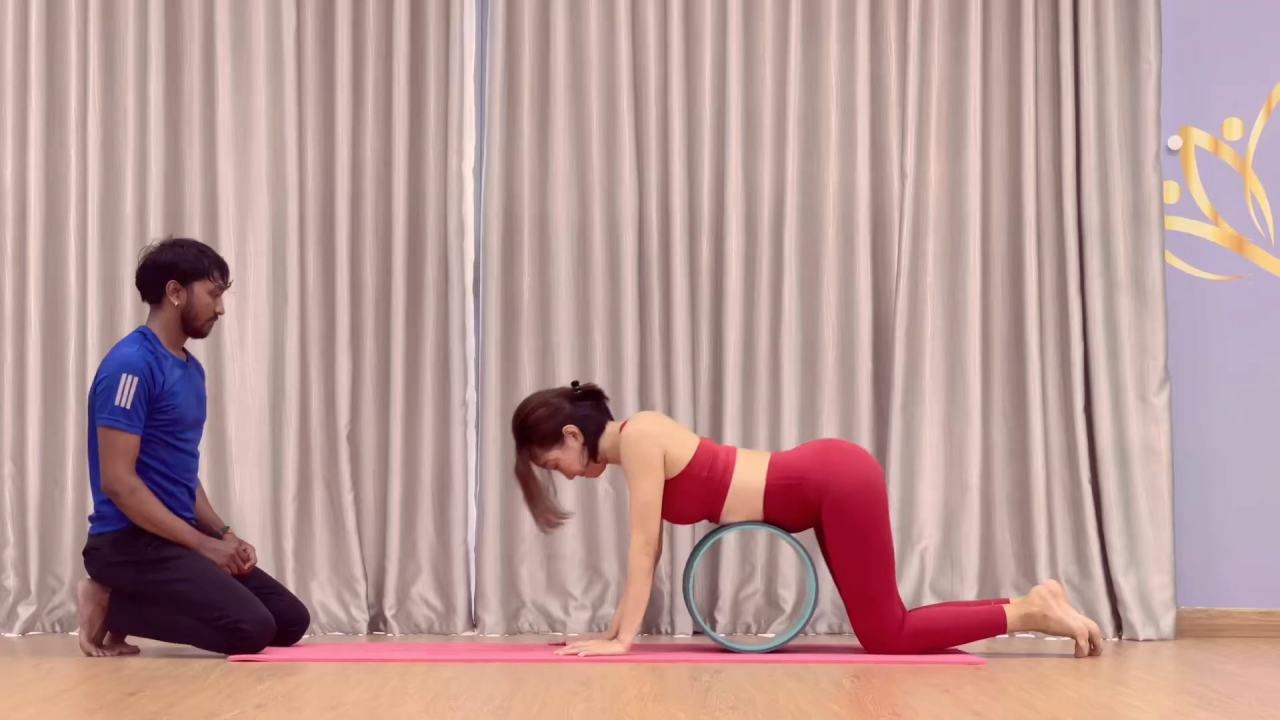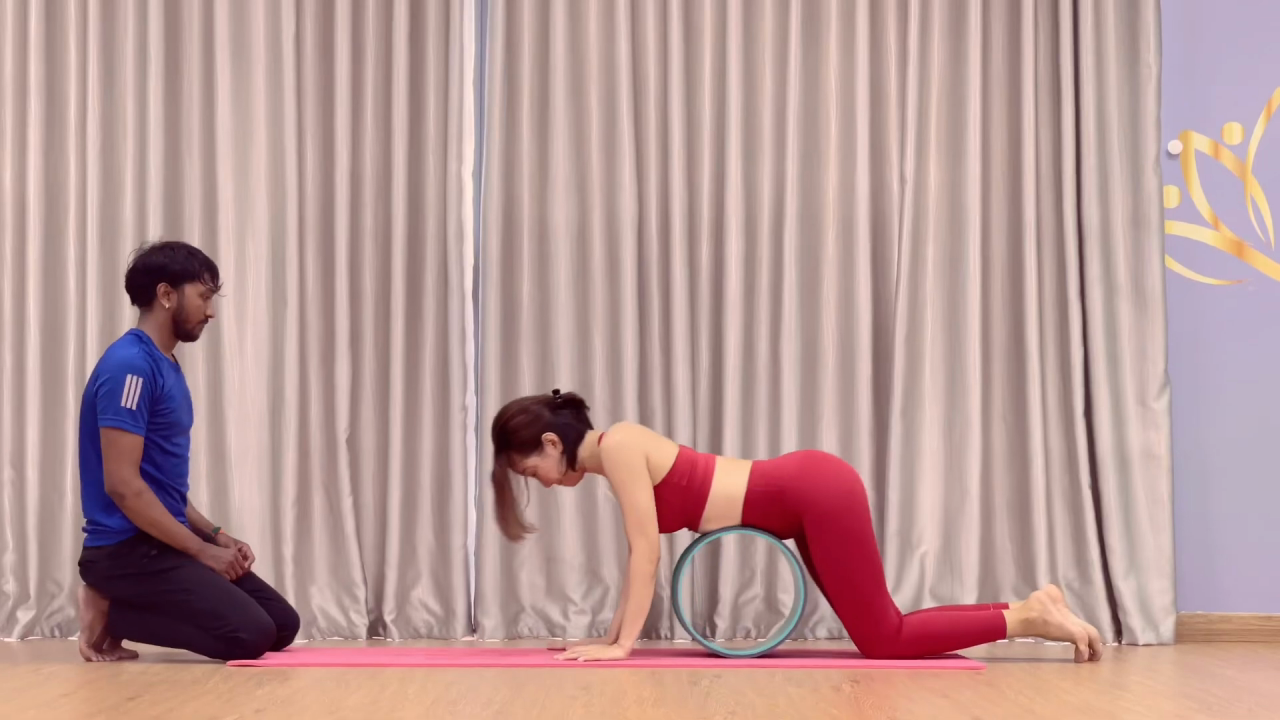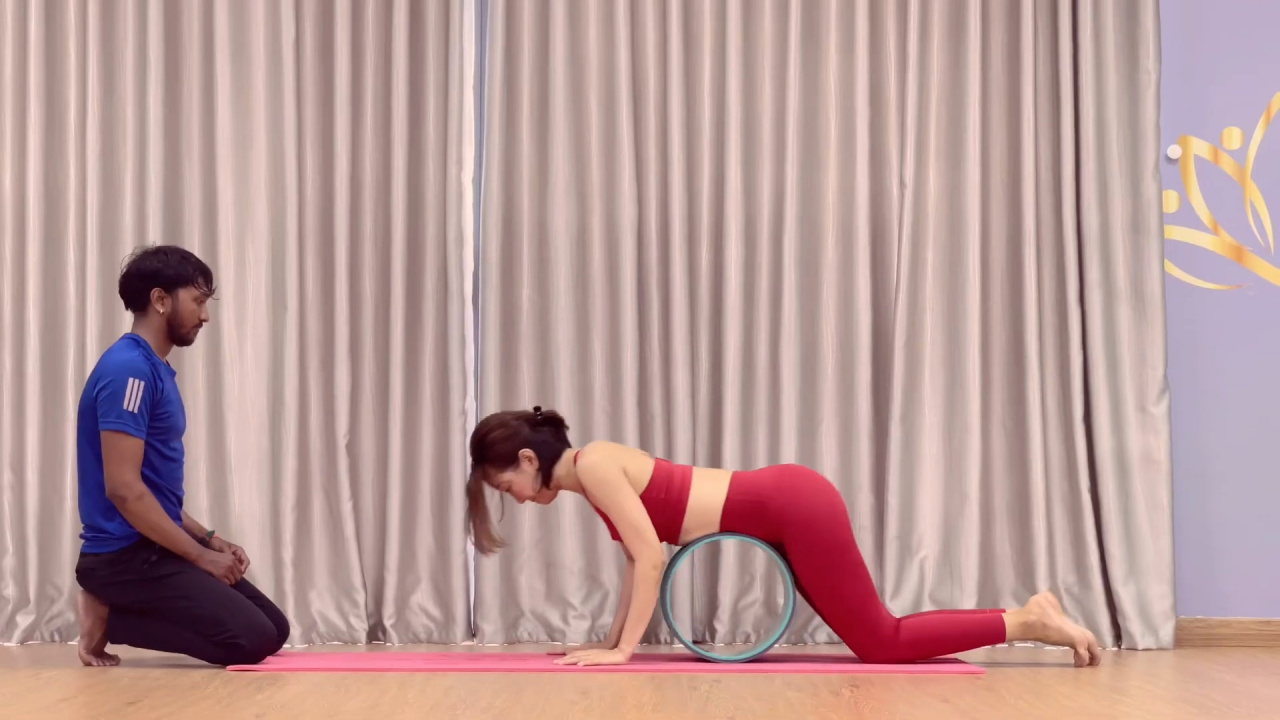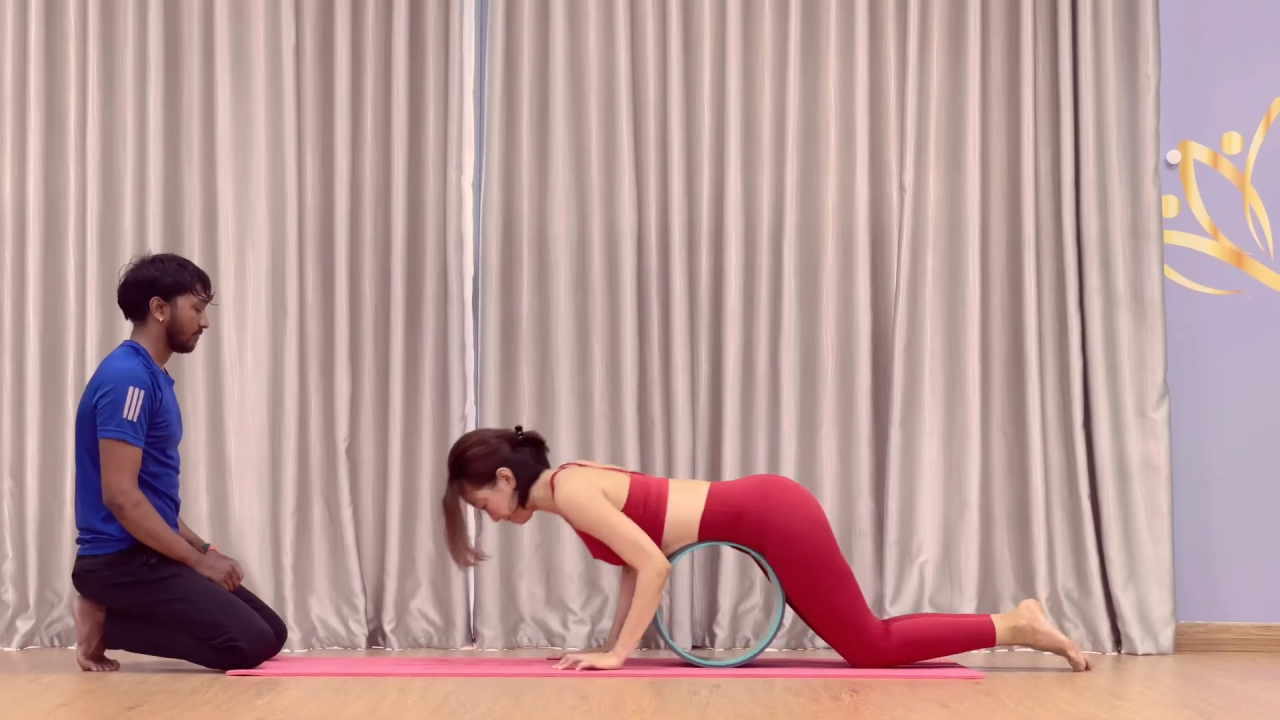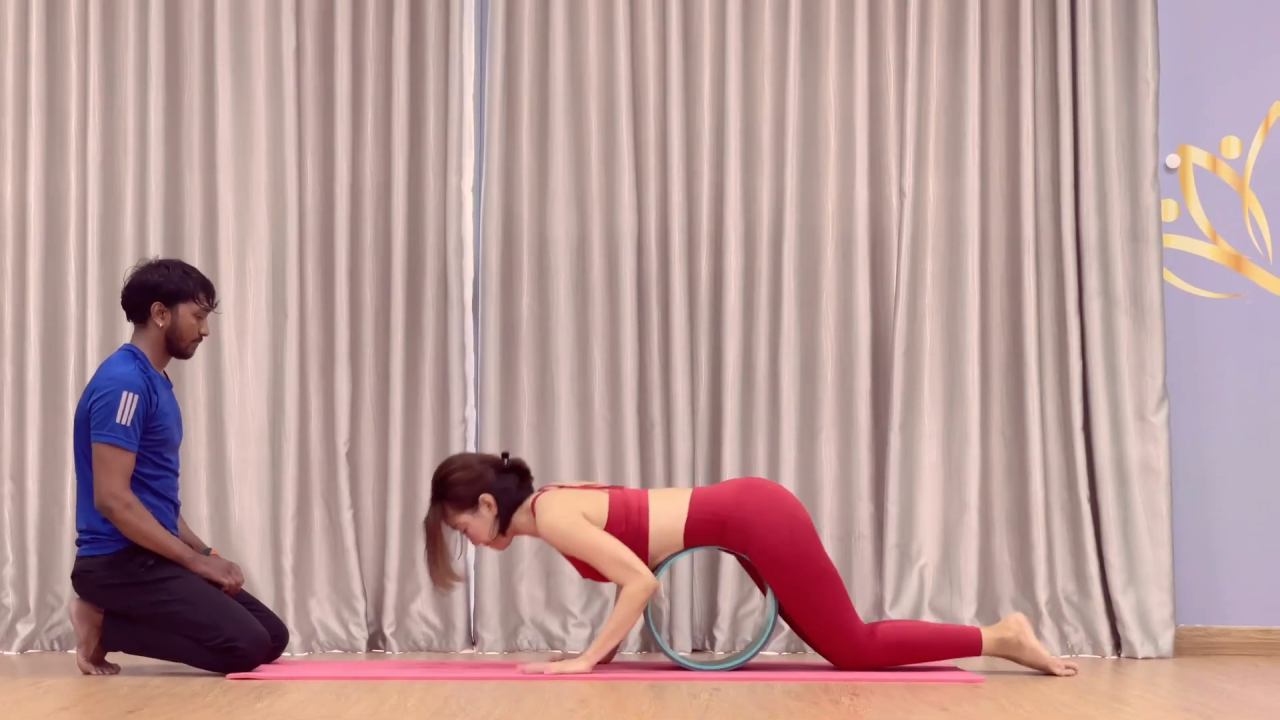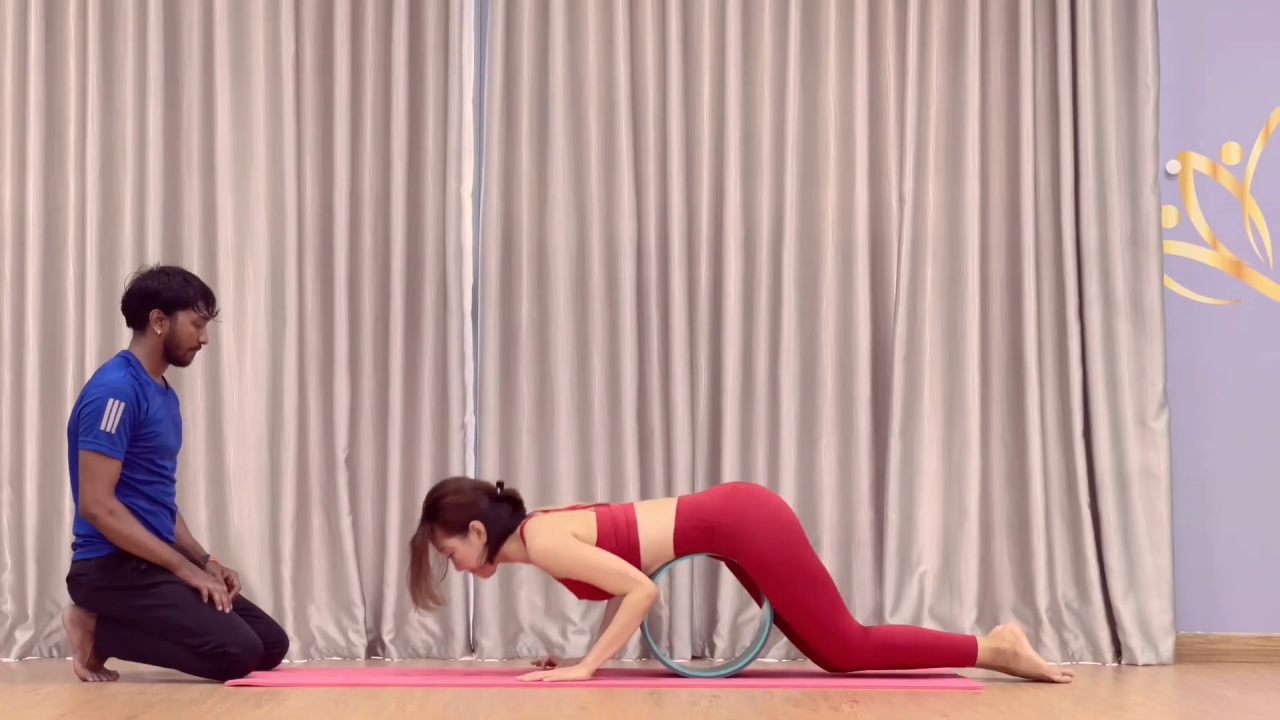
dt=0.2s
person 1, frame 1
left shoulder: (637, 437)
right shoulder: (636, 444)
left elbow: (642, 547)
right elbow: (650, 549)
left wrist: (621, 641)
right wrist: (615, 629)
left hip: (838, 484)
right hip: (830, 478)
left knee: (887, 639)
right knee: (887, 630)
left ankle: (1031, 613)
right ankle: (1030, 604)
person 1, frame 2
left shoulder: (616, 445)
right shoulder: (617, 452)
left elbow: (647, 552)
right elbow: (643, 550)
left wrist: (623, 644)
right wrist: (613, 634)
left hip: (817, 495)
right hip: (811, 490)
left knee: (885, 641)
right knee: (884, 636)
left ankle: (1030, 617)
right ankle: (1029, 609)
person 1, frame 3
left shoulder: (593, 465)
right shoulder: (596, 468)
left elbow: (651, 559)
right elbow: (637, 560)
left wrist: (624, 648)
right wrist: (610, 639)
left hip: (795, 509)
right hip: (789, 504)
left knee: (881, 645)
right knee: (878, 639)
left ankle: (1027, 621)
right ankle: (1025, 615)
person 1, frame 4
left shoulder: (569, 490)
right shoulder: (574, 483)
left elbow: (653, 566)
right elbow: (632, 563)
left wrist: (618, 654)
right wrist: (608, 645)
left hip: (772, 520)
right hip: (769, 511)
left knee: (872, 648)
right knee: (867, 644)
left ankle: (1016, 626)
right ankle: (1010, 625)
person 1, frame 5
left shoulder: (551, 517)
right shoulder: (557, 502)
left elbow: (640, 581)
right elbow: (628, 566)
left wrist: (589, 657)
right wrist: (601, 651)
left hip: (757, 522)
right hip: (752, 510)
left knee: (856, 649)
right knee: (849, 646)
left ankle: (1000, 638)
right ankle: (995, 636)
person 1, frame 6
left shoulder: (542, 544)
right shoulder: (545, 526)
left elbow: (641, 591)
right elbow: (624, 579)
left wrist: (586, 666)
right wrist: (589, 656)
left hip: (744, 524)
right hip: (740, 514)
left knee: (847, 648)
right knee: (833, 652)
left ankle: (996, 647)
right ankle: (990, 645)
person 2, frame 1
left shoulder: (191, 369)
right shoulder: (131, 364)
right elbow: (118, 482)
left wrist: (224, 534)
right wrist: (204, 543)
left hip: (173, 534)
right hip: (130, 542)
left knee: (291, 621)
right knee: (250, 630)
left ankle: (125, 603)
right ankle: (110, 603)
person 2, frame 2
left shoulder: (170, 369)
right shoulder: (130, 365)
right elbow: (122, 485)
left wrist: (215, 535)
right wrist: (202, 550)
left hip: (161, 541)
right hip: (127, 549)
left knee: (283, 624)
right knee: (251, 636)
left ankle: (122, 610)
right ankle: (111, 612)
person 2, frame 3
left shoulder: (156, 370)
right shoulder: (128, 369)
right elbow: (123, 489)
left wrist: (210, 540)
right wrist: (201, 556)
left hip: (153, 547)
right hip: (127, 556)
left knee: (274, 629)
right knee: (252, 641)
left ankle: (117, 612)
right ankle: (110, 618)
person 2, frame 4
left shoulder: (153, 377)
right shoulder: (128, 377)
right elbow: (121, 496)
left wrist: (205, 551)
right wrist: (199, 561)
left hip: (148, 554)
right hip: (122, 561)
left knee: (272, 634)
right knee: (250, 644)
left ankle: (112, 616)
right ankle: (107, 621)
person 2, frame 5
left shoulder: (156, 384)
right shoulder: (124, 382)
right elbow: (112, 499)
left wrist: (205, 553)
right wrist: (196, 560)
left hip: (149, 556)
right hip: (120, 562)
left knee: (273, 637)
right knee: (246, 646)
left ankle: (112, 619)
right ankle: (103, 625)
person 2, frame 6
left shoulder: (165, 394)
right shoulder: (115, 389)
right elbow: (97, 505)
left wrist: (205, 562)
right wrist: (185, 567)
left hip: (149, 561)
right hip: (113, 566)
left knee: (272, 645)
right knee: (237, 653)
left ankle: (107, 625)
right ankle: (96, 629)
